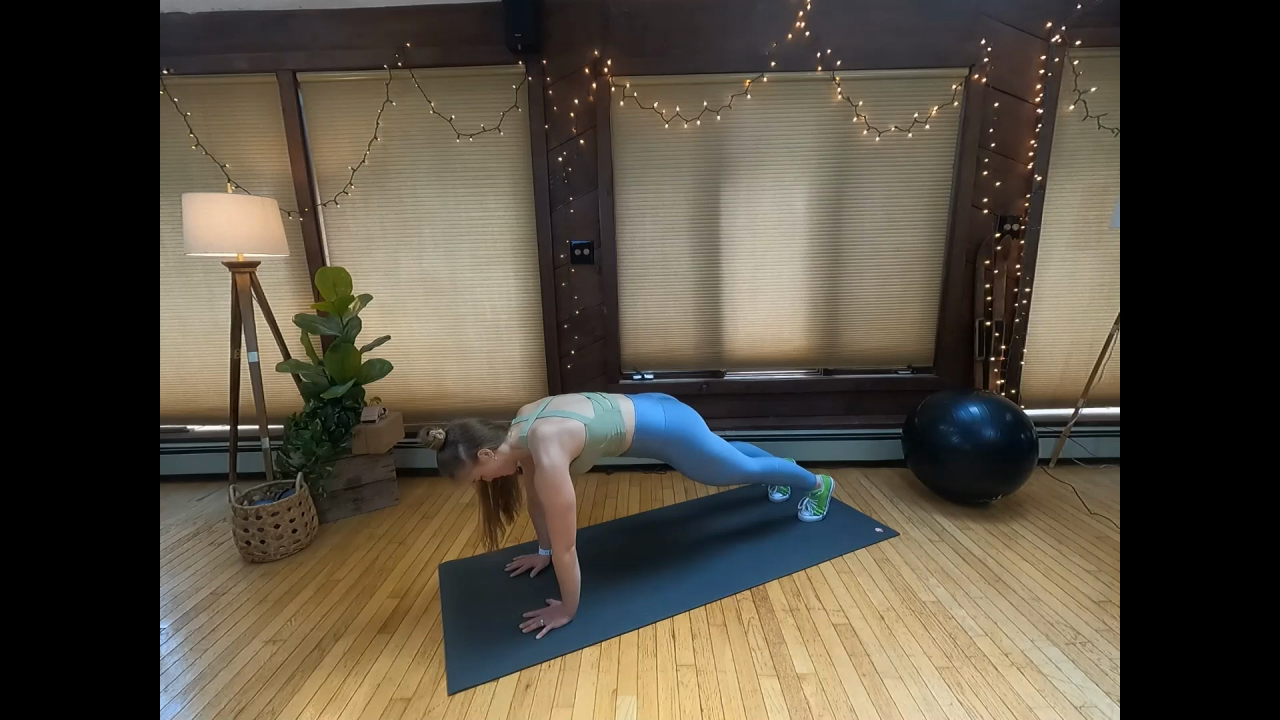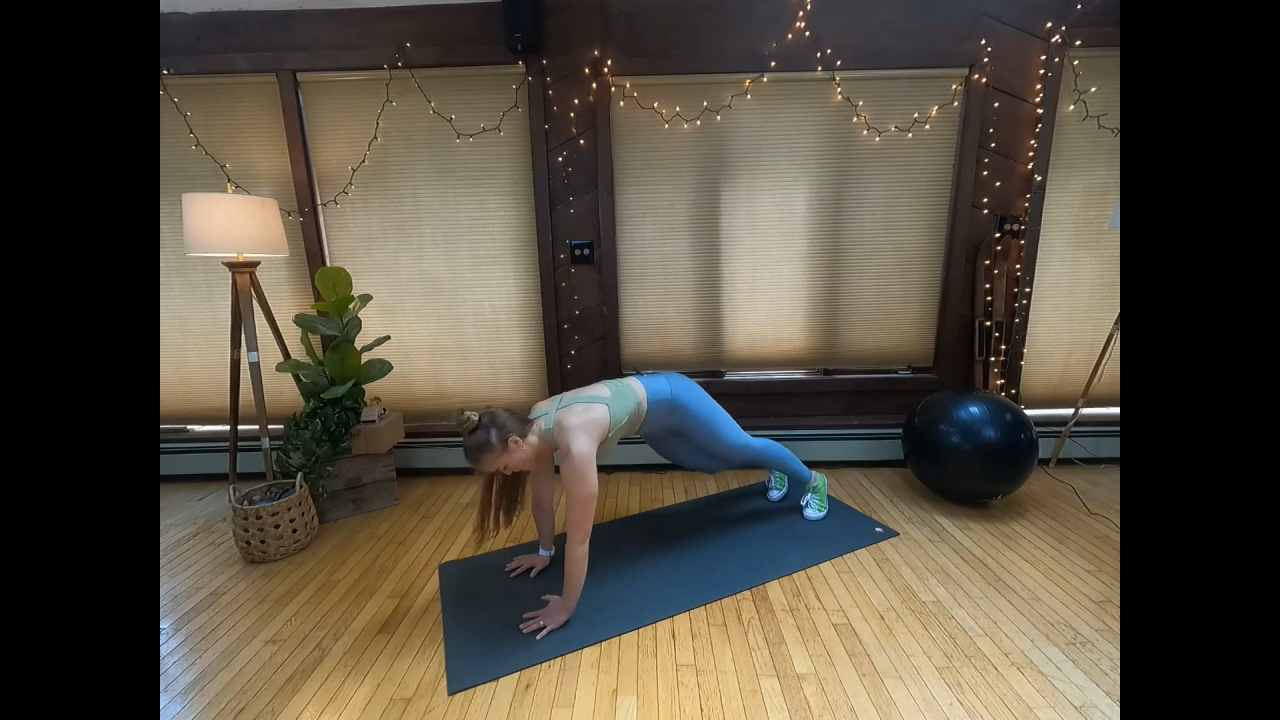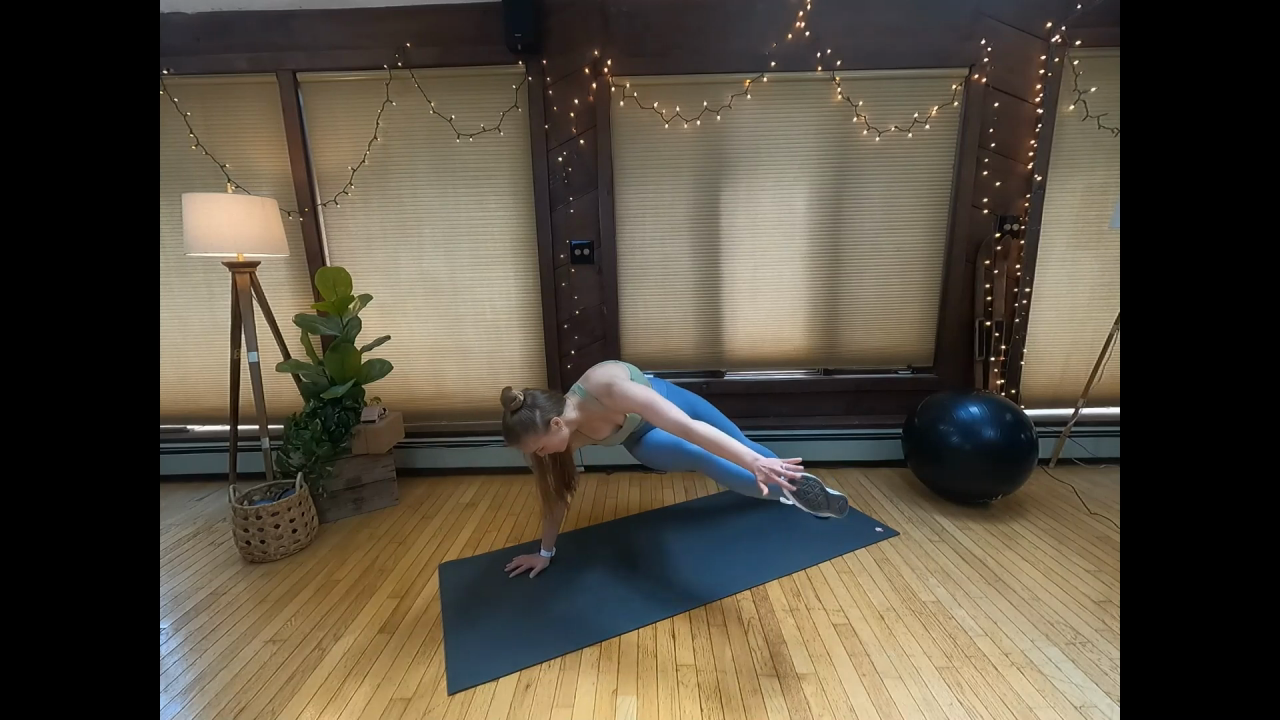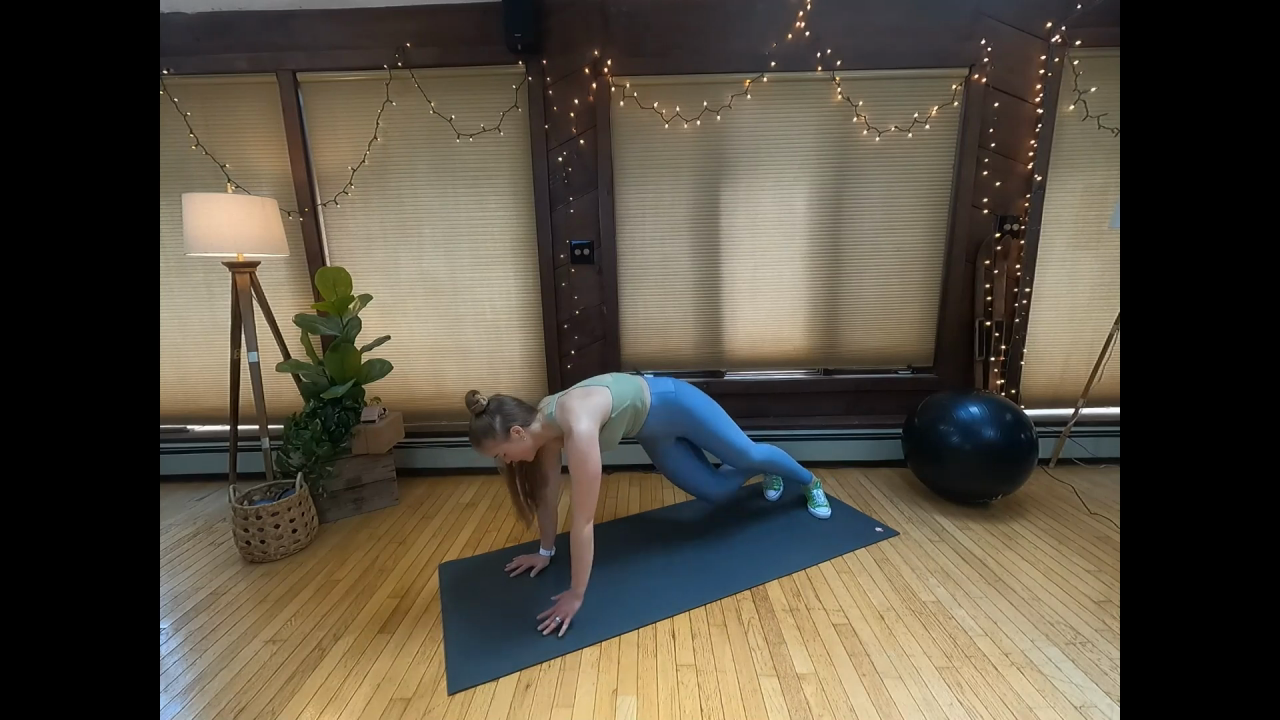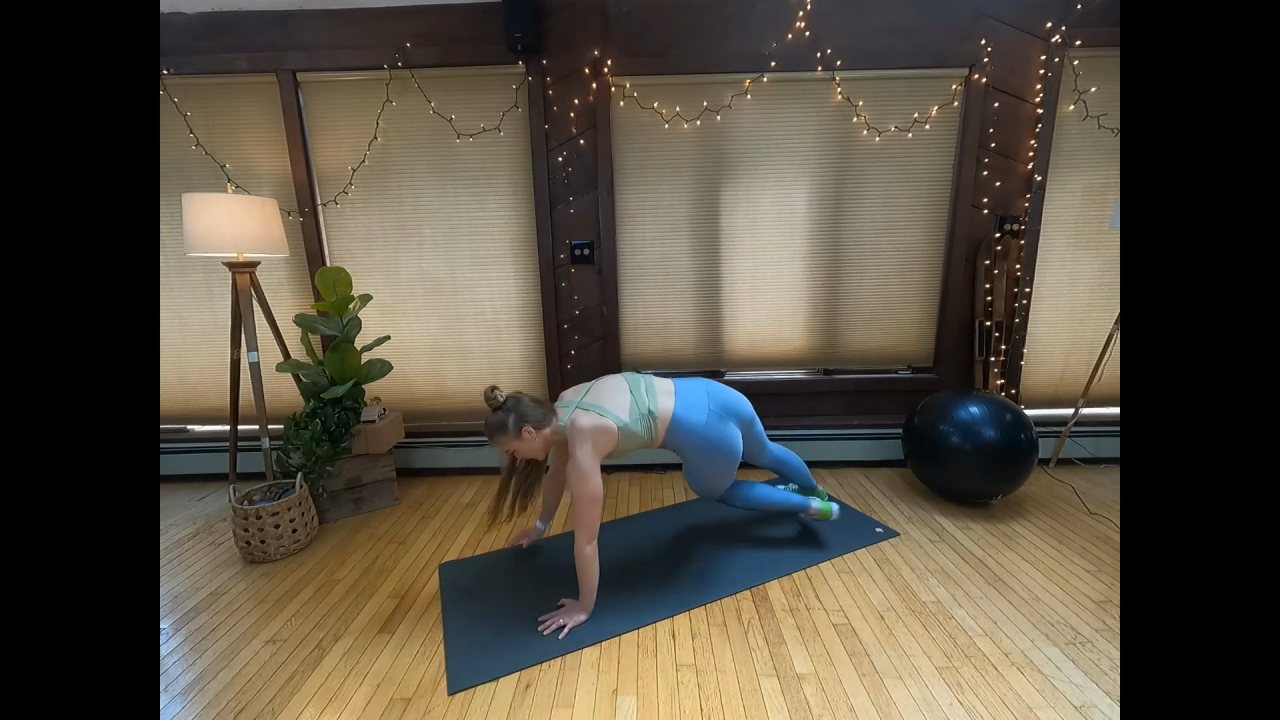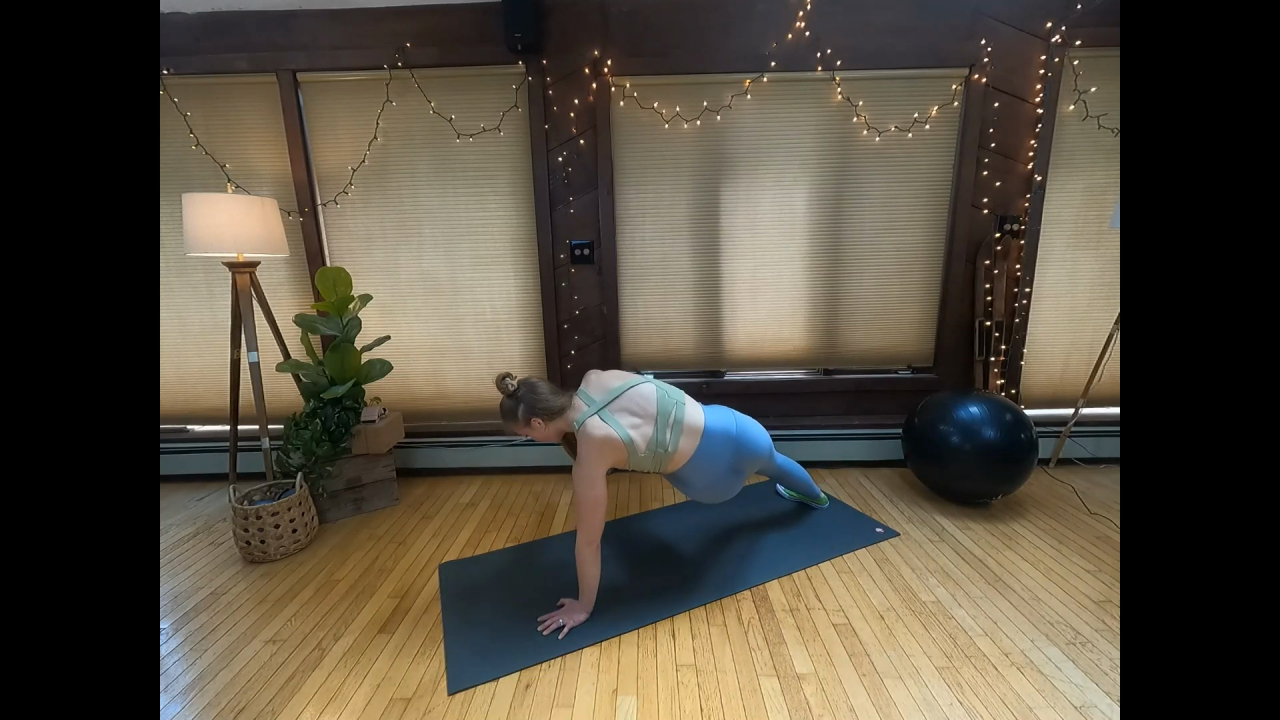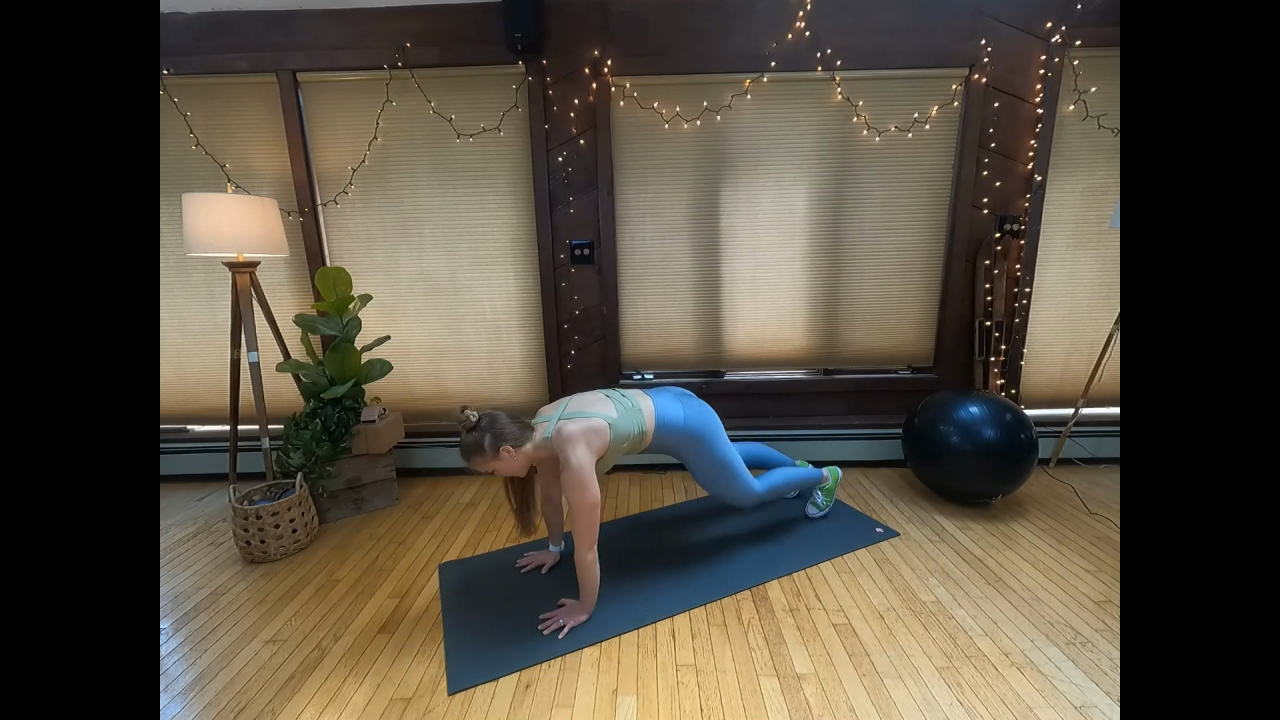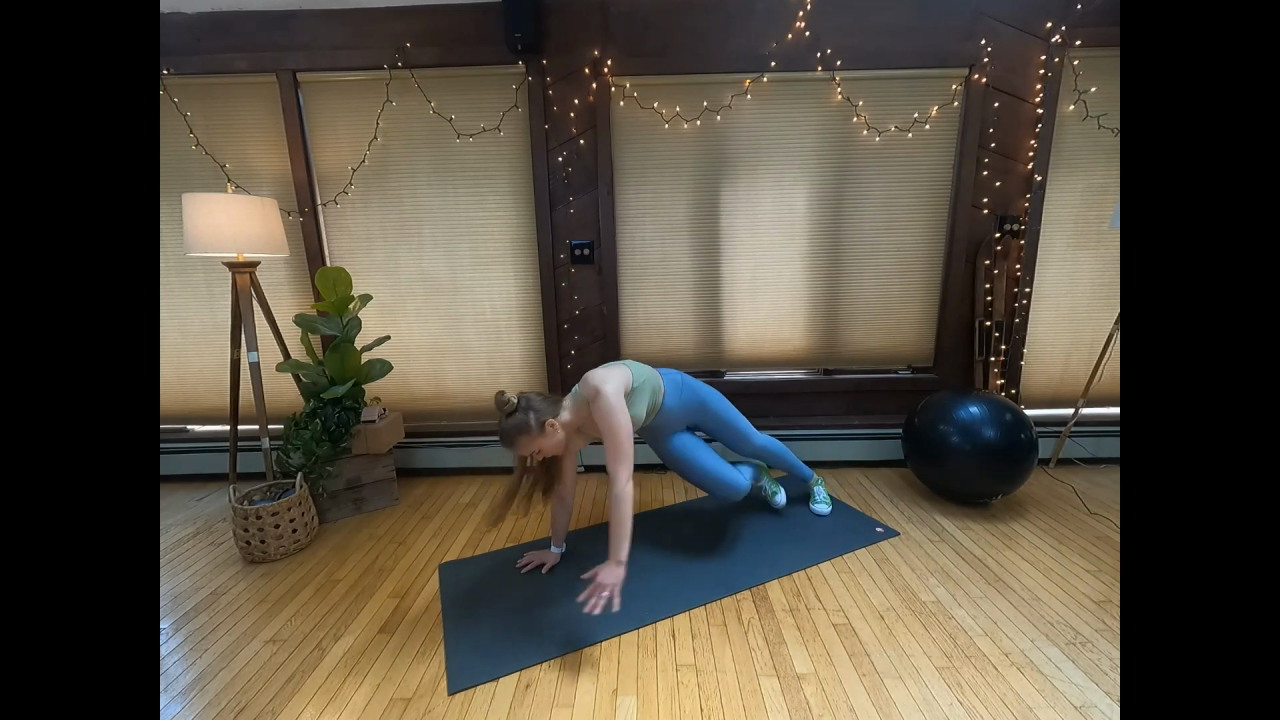
dt=0.5s
person 1, frame 1
left shoulder: (547, 454)
right shoulder: (519, 428)
left elbow: (566, 546)
right elbow: (535, 497)
left wrist: (568, 610)
right wrist: (543, 551)
left hip: (666, 428)
right hip: (646, 412)
left knee: (742, 470)
right knee: (722, 452)
left ankle: (818, 485)
right ankle: (777, 477)
person 1, frame 2
left shoulder: (574, 442)
right shoulder: (535, 425)
left elbow: (579, 537)
right elbow: (542, 495)
left wrist: (566, 606)
right wrist: (545, 551)
left hip: (670, 399)
right hip: (648, 408)
left knee: (741, 447)
right knee: (710, 462)
left ankle: (812, 481)
right ankle: (776, 471)
person 1, frame 3
left shoulder: (606, 386)
right shoulder: (565, 429)
left elbow: (686, 426)
right elbow: (557, 494)
left wrist: (754, 461)
right wrist: (545, 552)
left hip: (666, 400)
right hip: (644, 440)
left knee: (740, 447)
right knee: (710, 460)
left ankle: (798, 482)
person 1, frame 4
left shoulder: (577, 430)
right shoulder: (542, 424)
left elbow: (583, 521)
right elbow: (546, 492)
left wrist: (575, 597)
right wrist: (546, 550)
left hip: (672, 403)
left knee: (748, 454)
right knee: (716, 490)
left ankle: (809, 483)
right ankle: (760, 475)
person 1, frame 5
left shoulder: (581, 447)
right shoulder: (562, 403)
left elbow: (586, 538)
right elbow: (557, 469)
left wrist: (584, 607)
right wrist: (541, 524)
left hip: (706, 434)
right hip: (711, 396)
left knee: (710, 490)
right knee: (760, 452)
left ankle: (809, 506)
right ankle: (814, 490)
person 1, frame 6
left shoulder: (592, 450)
right shoulder: (596, 379)
left elbow: (588, 542)
left wrist: (584, 607)
left hip: (715, 476)
right hip: (742, 430)
right knee: (767, 460)
right ankle: (816, 496)
person 1, frame 7
left shoulder: (573, 454)
right shoulder: (541, 427)
left elbow: (586, 545)
right elbow: (549, 494)
left wrist: (585, 608)
right wrist: (554, 547)
left hip: (683, 421)
right hip: (662, 403)
left knee: (743, 493)
right knee: (730, 456)
left ankle: (822, 477)
right ankle: (795, 467)
person 1, frame 8
left shoulder: (600, 392)
right shoulder: (566, 420)
left elbow: (621, 482)
right elbow: (564, 490)
left wrist: (617, 561)
right wrist: (556, 548)
left hip: (679, 394)
left knee: (753, 442)
right knee: (733, 487)
left ankle: (812, 479)
right ankle: (756, 476)
